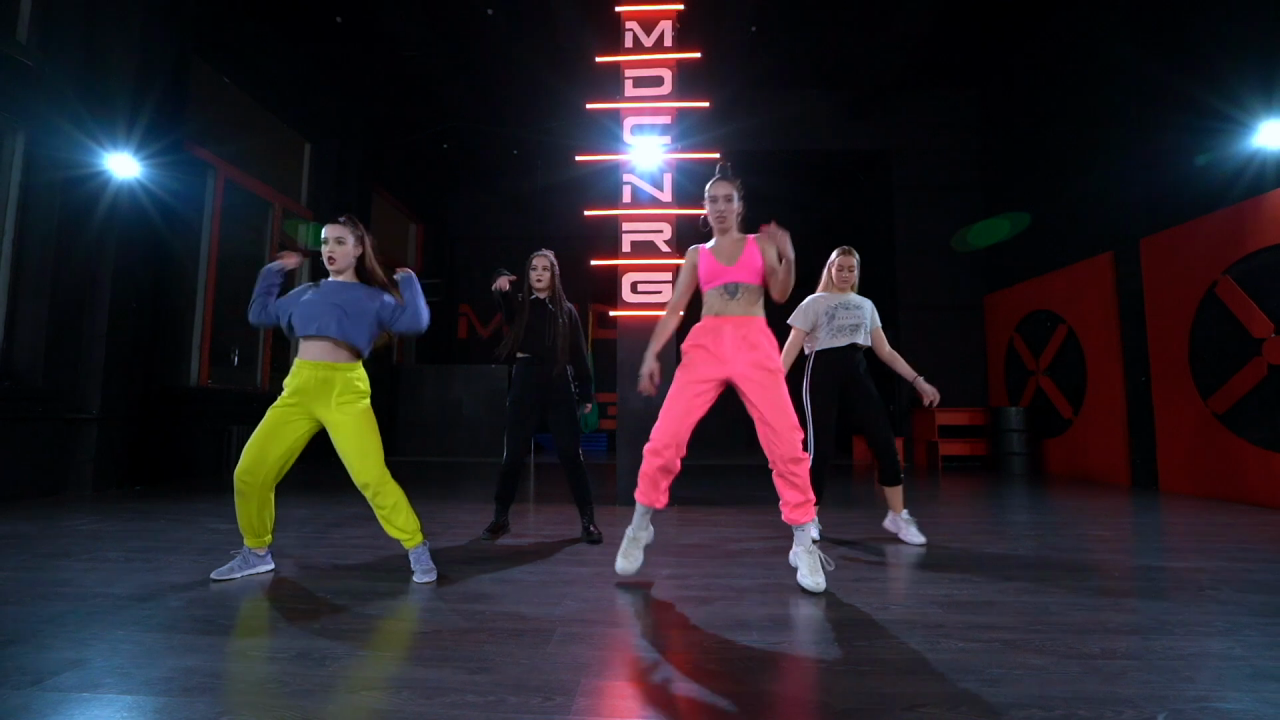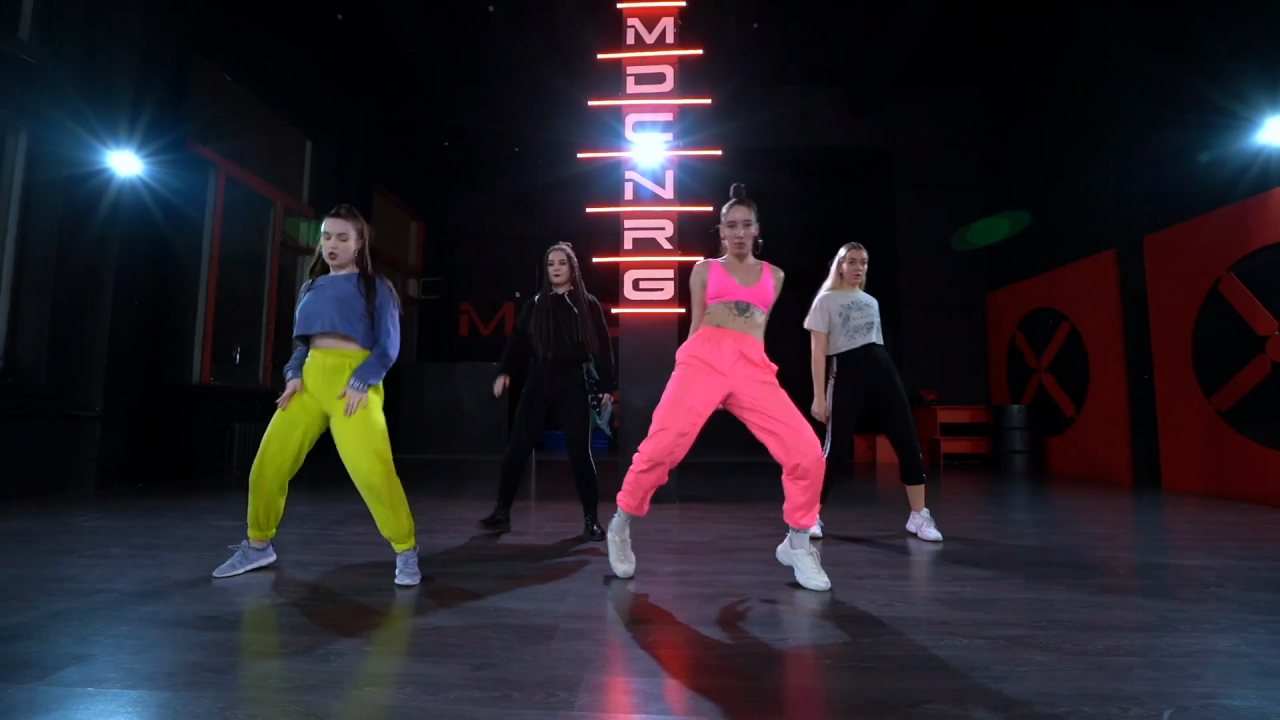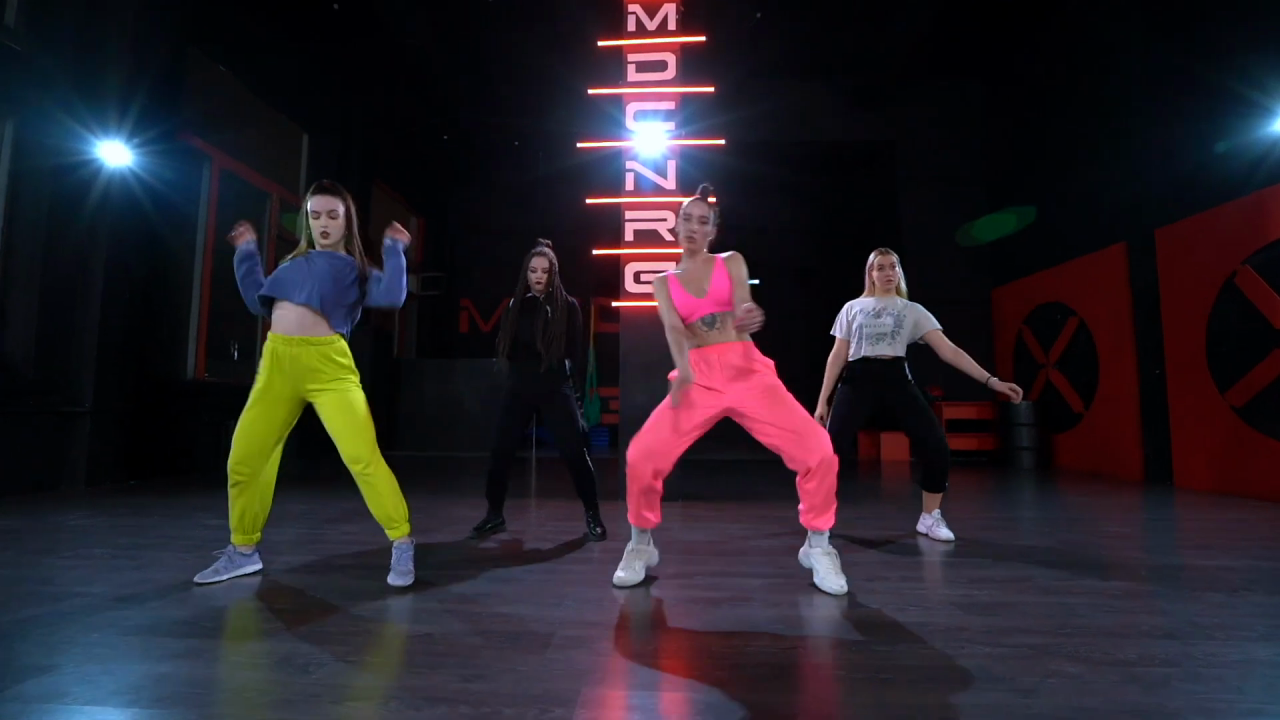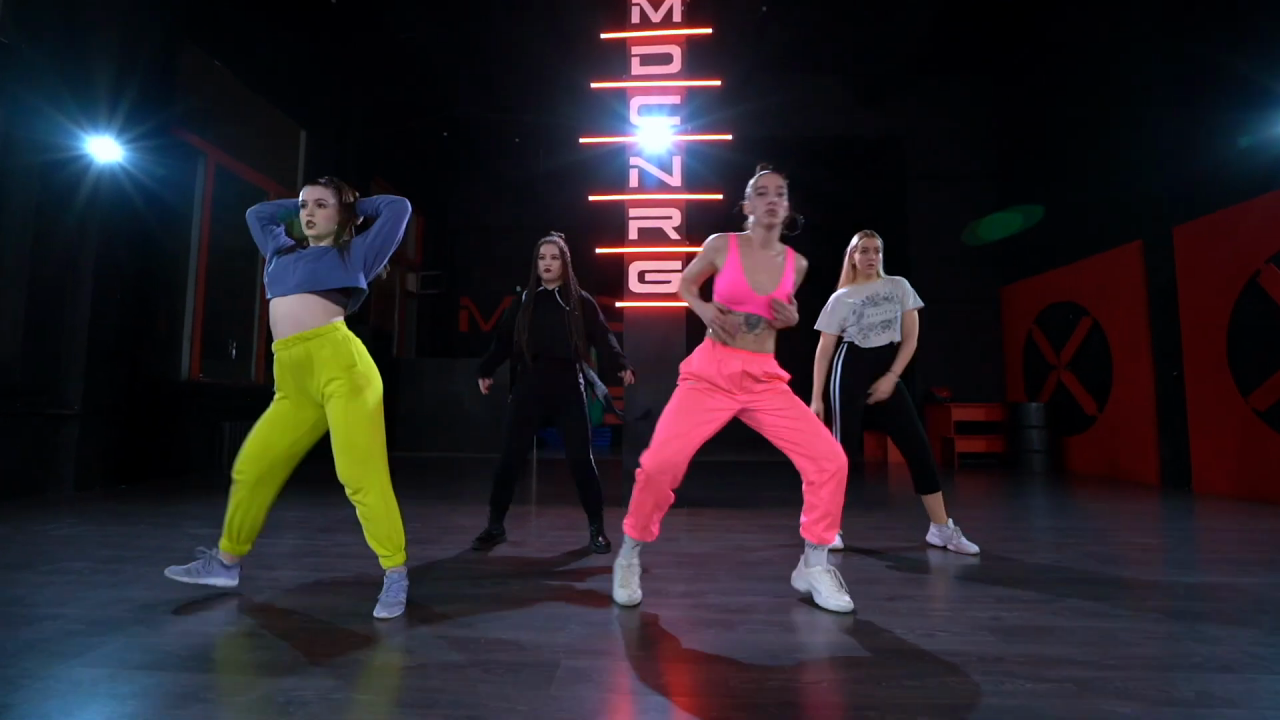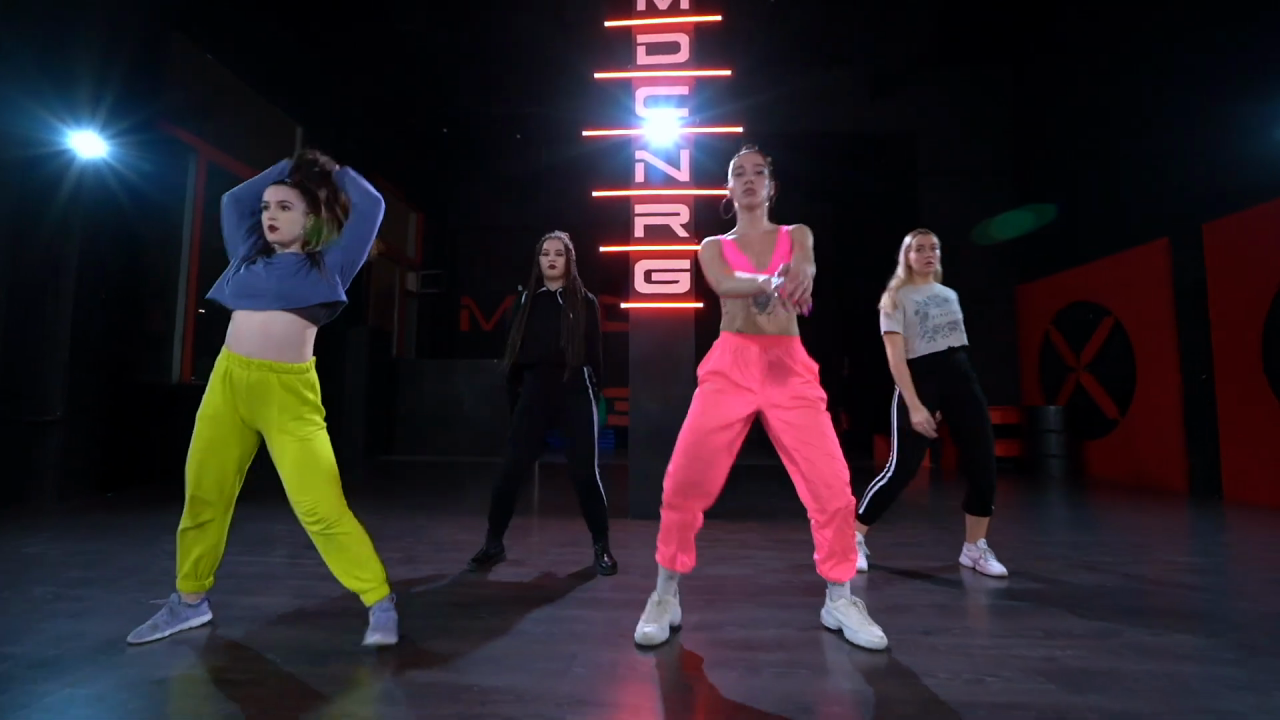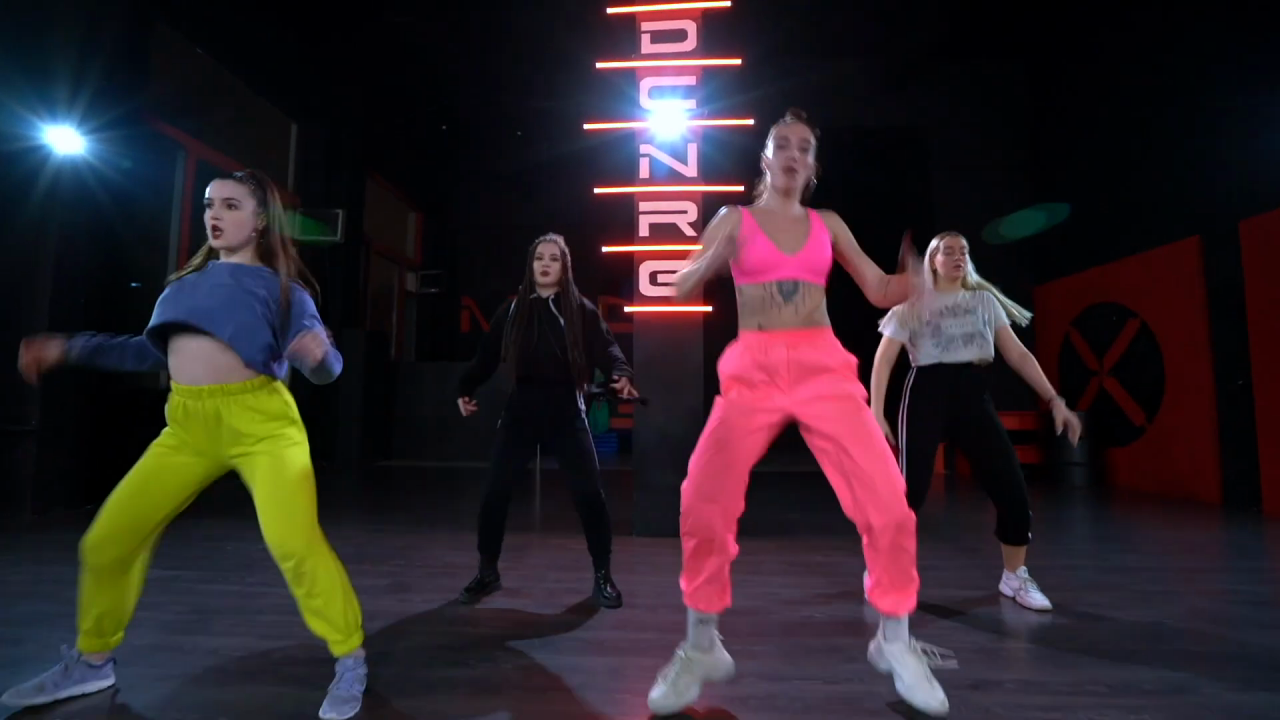
dt=0.5s
person 1, frame 1
left shoulder: (761, 240)
right shoulder: (696, 254)
left elbow: (780, 294)
right elbow: (675, 307)
left wrist: (786, 258)
right wrist: (651, 353)
left hip: (755, 346)
right hip: (708, 345)
left knee: (785, 444)
right knee: (667, 435)
left ankle: (803, 544)
right ankle: (640, 527)
person 1, frame 2
left shoulder: (772, 274)
right shoulder: (705, 269)
left wrist: (736, 394)
right wrist: (687, 376)
left hip: (753, 369)
right hip: (705, 360)
left knee: (807, 453)
right knee: (663, 446)
left ankle: (798, 544)
right ankle: (622, 527)
person 1, frame 3
left shoulder: (732, 262)
right shoulder: (664, 283)
left elbow: (746, 311)
right elbow: (674, 331)
left wrist: (749, 314)
right wrist: (682, 372)
left hip: (749, 373)
right hip: (701, 379)
left knee: (818, 453)
right knee: (641, 456)
left ankle: (818, 547)
right ankle: (641, 545)
person 1, frame 4
left shoulder: (796, 262)
right shoulder: (721, 245)
right elbow: (686, 285)
left wrist: (788, 314)
right wrist: (703, 311)
left hip: (765, 380)
right hip: (710, 374)
left knee: (829, 461)
right knee: (660, 465)
left ankle: (815, 567)
right ankle: (628, 558)
person 1, frame 5
left shoulder: (798, 235)
right shoulder: (713, 247)
left elbow: (804, 275)
right elbow: (729, 286)
left wrist: (798, 275)
right wrist: (771, 280)
left hip: (791, 371)
right hip: (729, 369)
left knee: (831, 487)
right knee: (685, 480)
left ankle: (839, 600)
right ankle: (666, 595)
person 1, frame 6
left shoulder: (827, 224)
right shoulder: (734, 220)
left elbow: (876, 289)
right elbow: (686, 281)
left wrist: (907, 283)
right wrist: (707, 263)
left hip: (823, 371)
right hip: (756, 372)
left knee: (885, 500)
right knee: (705, 498)
person 2, frame 1
left shoulder: (374, 298)
right shoulder: (305, 293)
left elbow: (416, 324)
right elbow: (259, 316)
left wrist: (409, 282)
right wrist: (272, 271)
left hip: (345, 392)
right hip: (298, 390)
left knee: (372, 477)
right knee: (249, 473)
left ankle: (417, 550)
right ankle: (256, 552)
person 2, frame 2
left shoulder: (375, 287)
right shoulder: (313, 287)
left elbow: (388, 344)
left wrist: (362, 382)
right wrist: (294, 374)
left hip: (356, 386)
right hip: (312, 384)
left knee: (372, 473)
right knee: (268, 467)
left ankle: (406, 553)
right ankle: (258, 545)
person 2, frame 3
left shoulder: (357, 271)
right shoulder: (295, 263)
left elbow: (391, 297)
right elbow: (260, 302)
left wrist: (394, 248)
right wrist: (247, 251)
left hip: (329, 369)
right hip: (278, 368)
left knee: (363, 457)
right knee: (244, 461)
left ankle: (401, 545)
right ankle: (244, 550)
person 2, frame 4
left shoulder: (354, 257)
right shoulder: (283, 252)
left elbow: (398, 208)
right elbow: (258, 213)
left wrist: (356, 203)
right wrist: (304, 196)
left hip: (340, 363)
right hip: (293, 379)
left knee: (361, 475)
right knee: (253, 470)
left ankle: (396, 575)
right ankle: (226, 561)
person 2, frame 5
left shoulder: (328, 266)
right shoulder: (248, 256)
left elbow: (370, 207)
right elbow: (234, 201)
left wrist: (334, 172)
right wrist: (291, 167)
left hip: (292, 399)
right hip: (228, 387)
left knee: (322, 509)
right knee: (204, 503)
left ankle: (380, 605)
right ankle: (190, 600)
person 2, frame 6
left shoulder: (280, 285)
right shoulder: (191, 278)
left elbow: (326, 368)
right elbow: (153, 349)
left wrist: (316, 355)
right wrist: (70, 349)
left hip: (257, 419)
right hip: (191, 422)
left knee: (294, 545)
right knee: (108, 541)
person 3, frame 1
left shoulder: (865, 305)
right shoulder: (813, 303)
left elbow: (884, 349)
right elbow: (792, 345)
left wrist: (918, 381)
left hip: (857, 371)
right hip: (822, 370)
left knee: (884, 442)
right knee: (821, 448)
left ankle: (898, 516)
person 3, frame 2
left shoulder: (870, 301)
right shoulder: (826, 301)
right elbow: (819, 350)
left wrist: (869, 391)
right wrist: (819, 396)
left hip: (881, 369)
right hip: (846, 372)
left knee: (907, 441)
right knee: (837, 448)
left ankle: (919, 516)
person 3, frame 3
left shoulder: (913, 311)
right shoulder: (853, 308)
left elbow: (947, 349)
right elbow: (837, 355)
left wrist: (991, 380)
right wrist: (823, 399)
left hip: (897, 380)
right hip: (858, 382)
left knee: (936, 447)
right knee: (834, 449)
left ankle: (930, 517)
person 3, frame 4
left shoulder: (899, 286)
right shoulder: (840, 299)
left elbow: (910, 337)
right elbow: (823, 351)
left wrist: (891, 376)
right wrist: (817, 397)
left hip: (888, 370)
right hip: (850, 369)
left knee: (918, 446)
right knee: (845, 449)
left ankle: (942, 528)
person 3, frame 5
left shoulder: (949, 295)
right shoulder: (897, 298)
right elbow: (895, 356)
left wrist: (947, 403)
right wrist: (914, 405)
left hip: (961, 376)
right hip: (920, 379)
left knee: (983, 464)
right knee: (902, 467)
left ankle: (975, 548)
right ankle: (855, 539)
person 3, frame 6
left shoulder: (985, 298)
right shoulder: (913, 303)
left elbow: (1017, 354)
right elbow: (885, 358)
left wrist: (1057, 402)
right wrist: (875, 412)
left hip: (973, 397)
right hip: (925, 395)
left knee: (1013, 493)
right knee: (912, 491)
left ankle: (1015, 576)
person 4, frame 1
left shoulder: (566, 311)
right shoulder: (519, 304)
left elbow: (579, 354)
right elbow: (505, 304)
left wrist: (586, 393)
right wrist: (502, 283)
left hip: (560, 386)
right hip: (525, 383)
left knee: (571, 454)
right knee: (513, 454)
left ankle: (587, 520)
right ankle: (501, 517)
person 4, frame 2
left shoulder: (588, 305)
right shoulder: (536, 304)
left elbow: (602, 347)
right elbow: (517, 341)
left wrist: (606, 385)
right wrist: (505, 372)
left hip: (574, 386)
right hip: (539, 384)
left knee: (579, 454)
right knee: (517, 450)
left ankle: (591, 518)
right ankle: (502, 512)
person 4, frame 3
left shoulder: (567, 306)
right shoulder: (516, 305)
left elbow: (576, 352)
left wrist: (575, 393)
right wrist: (514, 380)
left hip: (556, 387)
right hip: (520, 386)
left knee: (573, 452)
right knee: (501, 452)
left ankle: (592, 515)
right ankle: (495, 515)
person 4, frame 4
left shoulder: (580, 301)
right shoulder: (525, 300)
left elbow: (602, 335)
right elbow: (503, 339)
left wrist: (619, 364)
right wrist: (486, 369)
left hip: (569, 389)
right hip: (529, 388)
left knee: (580, 459)
right knee: (510, 457)
left ankle: (597, 528)
right ankle: (495, 525)
person 4, frame 5
left shoulder: (583, 302)
right shoulder: (527, 302)
left elbow: (593, 354)
right elbow: (514, 353)
left wrist: (593, 397)
right wrist: (517, 397)
left hip: (575, 395)
right hip: (535, 394)
left knee: (584, 472)
right knee: (511, 471)
left ankle: (601, 547)
right ankle: (494, 544)
person 4, frame 6
left shoulder: (580, 310)
right shoulder: (514, 309)
left elbow: (605, 346)
right elbow: (489, 352)
left wrist: (619, 373)
right wrist: (466, 388)
left hip: (566, 410)
right hip: (521, 412)
left knee: (589, 493)
right knee: (495, 494)
left ankle: (603, 576)
right ankle: (487, 572)
